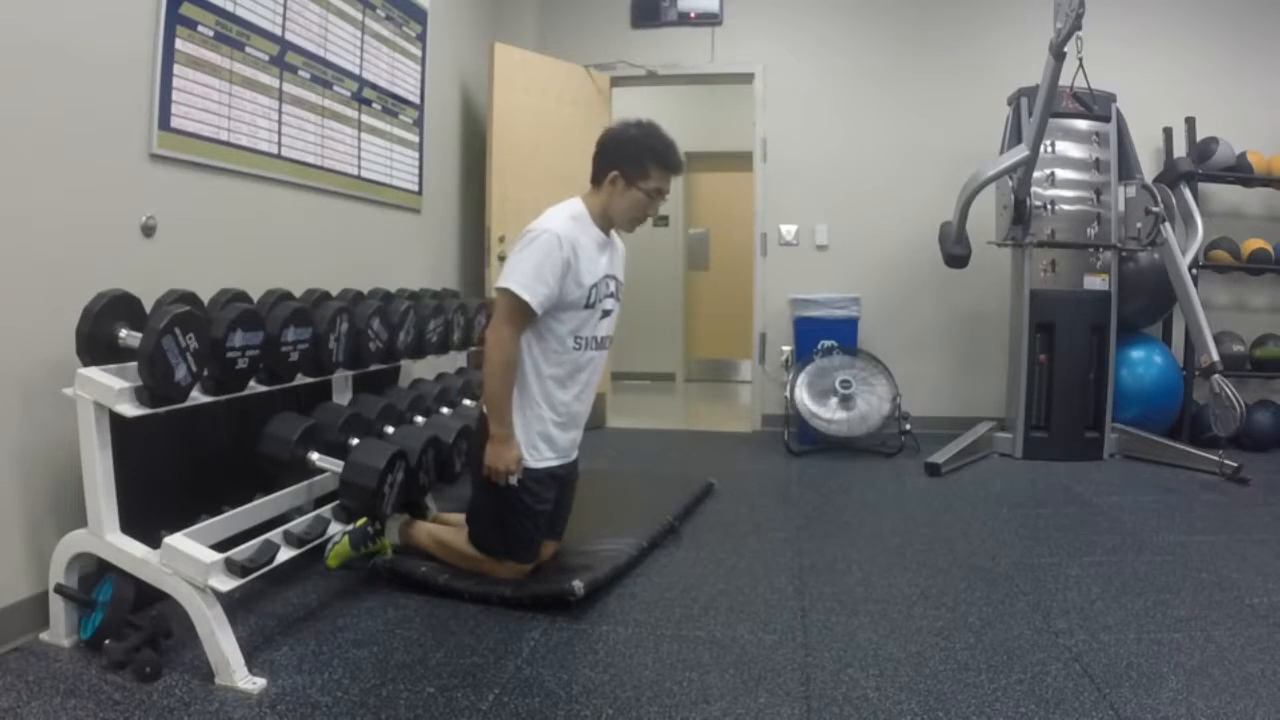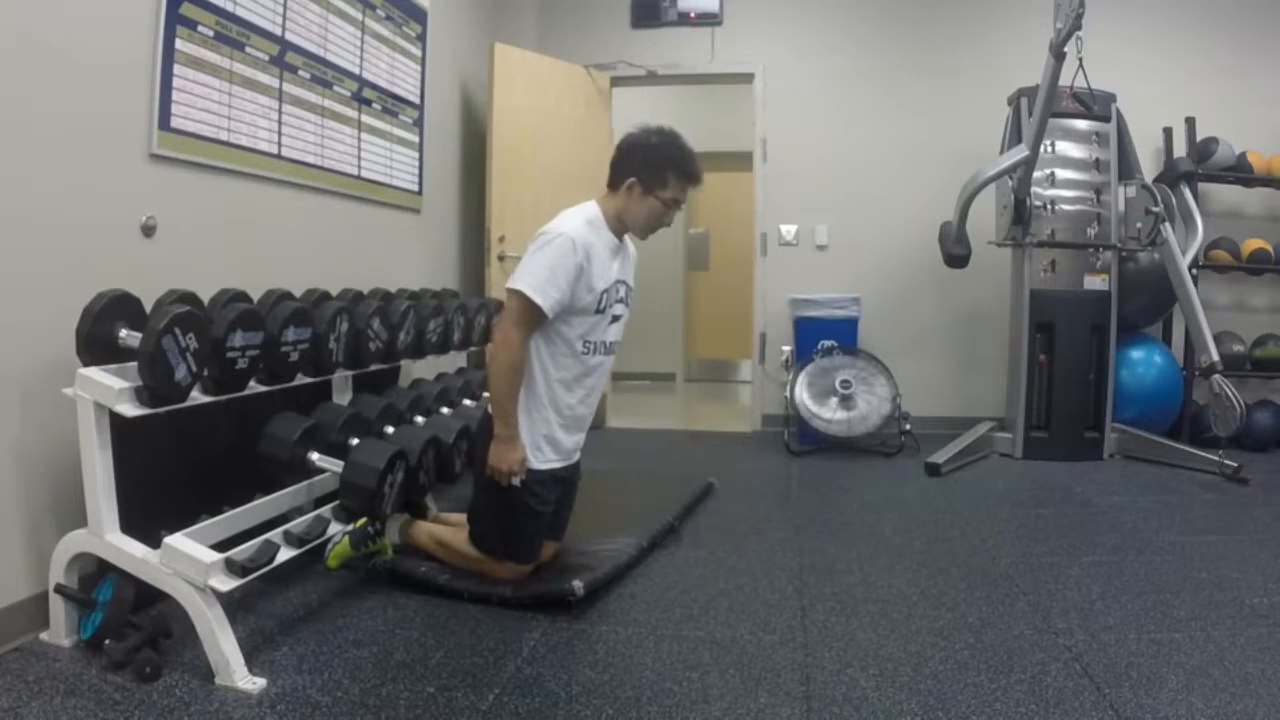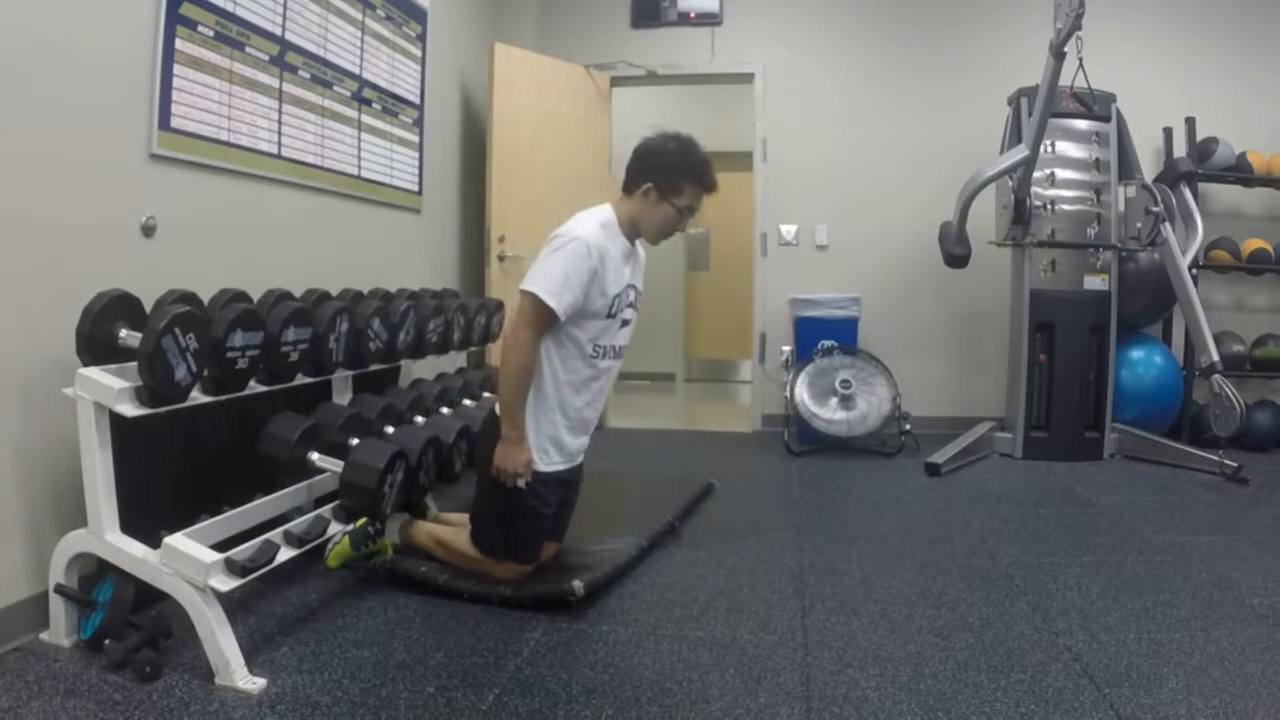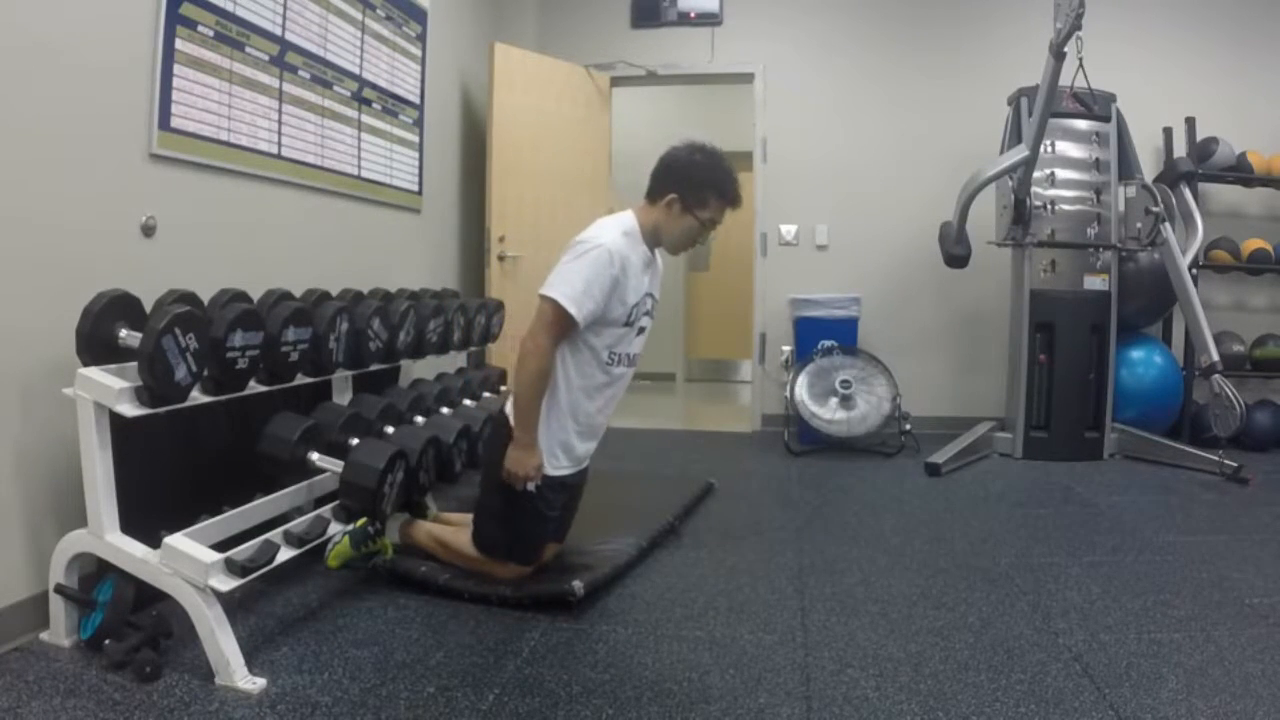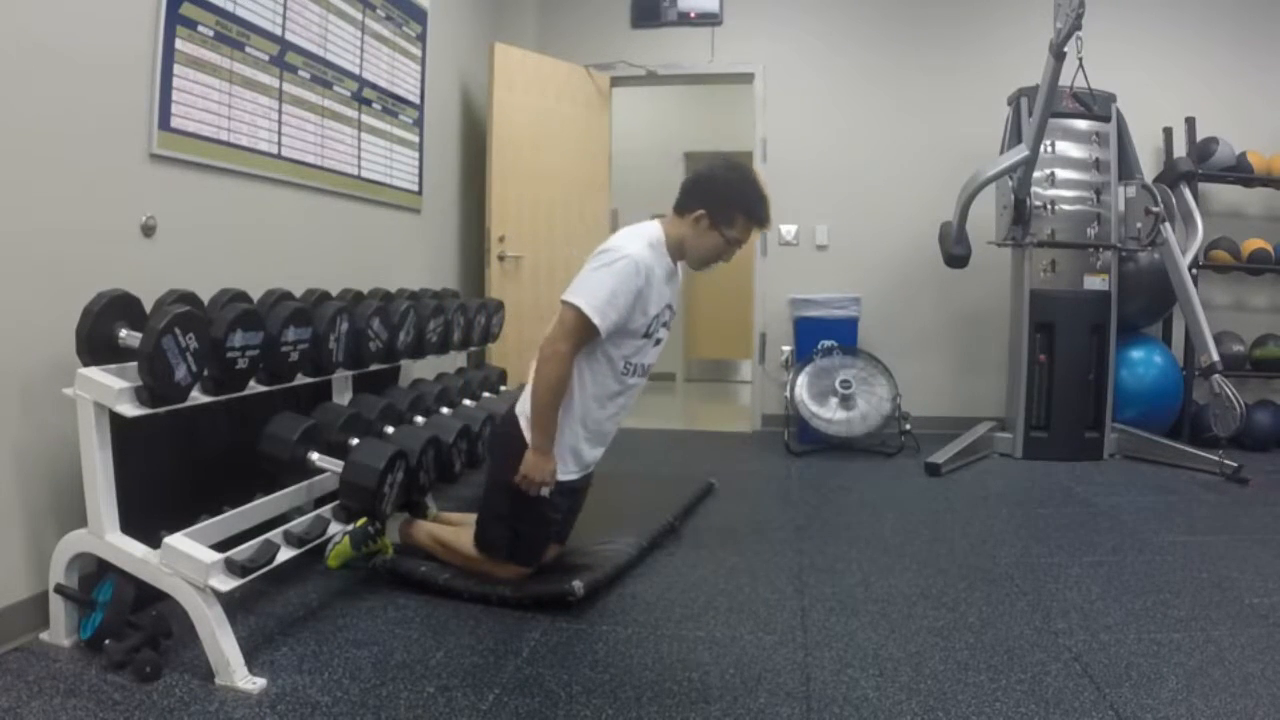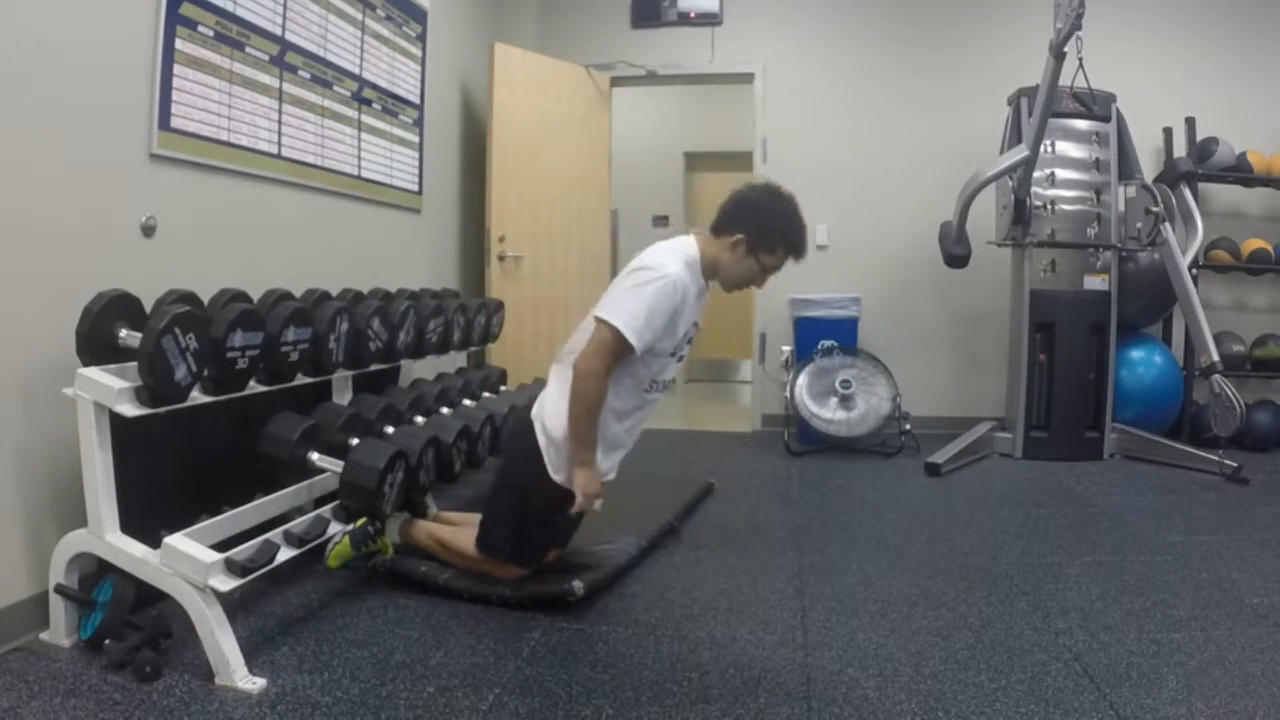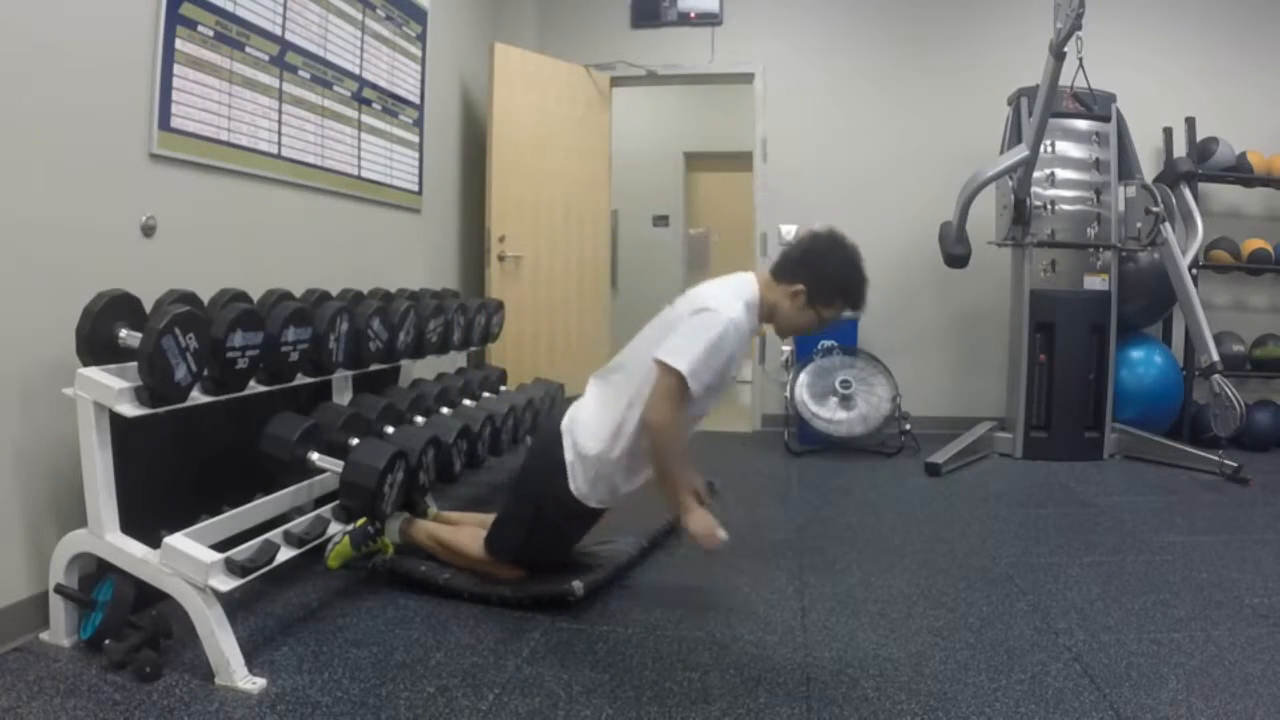
dt=0.3s
person 1, frame 1
left shoulder: (612, 244)
right shoulder: (555, 236)
right elbow: (501, 336)
right wrist: (500, 436)
left hip: (561, 441)
right hip: (522, 443)
left knee: (541, 551)
right knee: (510, 564)
left ankle: (421, 517)
right ankle: (395, 530)
person 1, frame 2
left shoulder: (624, 248)
right shoulder: (569, 240)
right elbow: (509, 337)
right wrist: (505, 436)
left hip: (564, 442)
right hip: (525, 443)
left knee: (542, 552)
right knee: (510, 564)
left ankle: (422, 516)
right ankle: (394, 529)
person 1, frame 3
left shoulder: (632, 251)
right shoulder: (584, 242)
right elbow: (520, 340)
right wrist: (512, 438)
left hip: (567, 444)
right hip: (530, 445)
left knee: (540, 552)
right knee: (510, 564)
left ankle: (422, 517)
right ankle: (395, 530)
person 1, frame 4
left shoulder: (649, 258)
right shoulder: (605, 249)
right elbow: (537, 344)
right wrist: (525, 443)
left hip: (573, 447)
right hip: (539, 446)
left knee: (541, 553)
right knee: (508, 564)
left ankle: (423, 515)
right ankle: (396, 528)
person 1, frame 5
left shoulder: (667, 265)
right shoulder: (632, 259)
right elbow: (557, 350)
right wrist: (542, 450)
left hip: (578, 449)
right hip: (541, 444)
left knee: (542, 553)
right knee: (508, 565)
left ankle: (423, 516)
right ankle: (394, 530)
person 1, frame 6
left shoulder: (692, 275)
right shoulder: (666, 276)
right elbow: (590, 366)
right wrist: (584, 465)
left hip: (580, 453)
right hip: (555, 450)
left knee: (541, 553)
right knee: (507, 565)
left ankle: (422, 517)
right ankle: (397, 531)
person 1, frame 7
left shoulder: (736, 297)
right shoulder: (726, 318)
right elbow: (662, 415)
left wrist: (685, 478)
right wrist: (686, 507)
left hip: (583, 454)
right hip: (575, 464)
left knee: (521, 545)
right knee: (504, 566)
left ankle: (421, 516)
right ankle: (397, 533)
